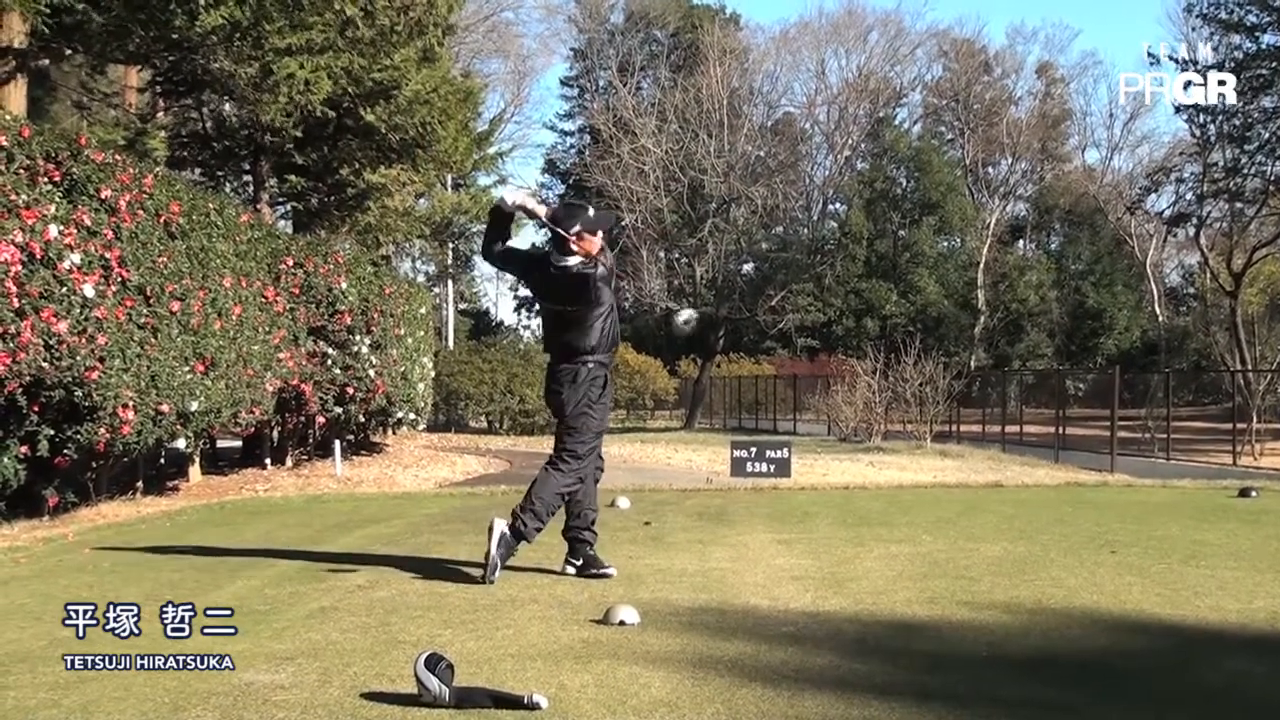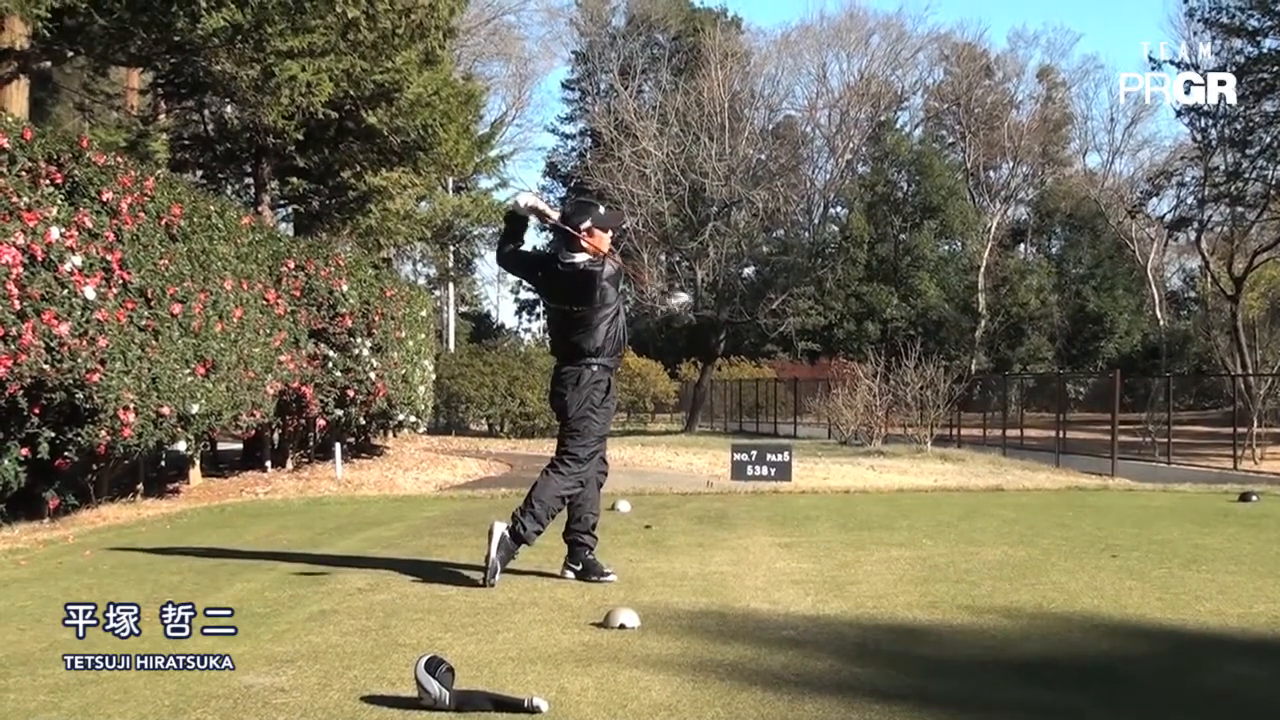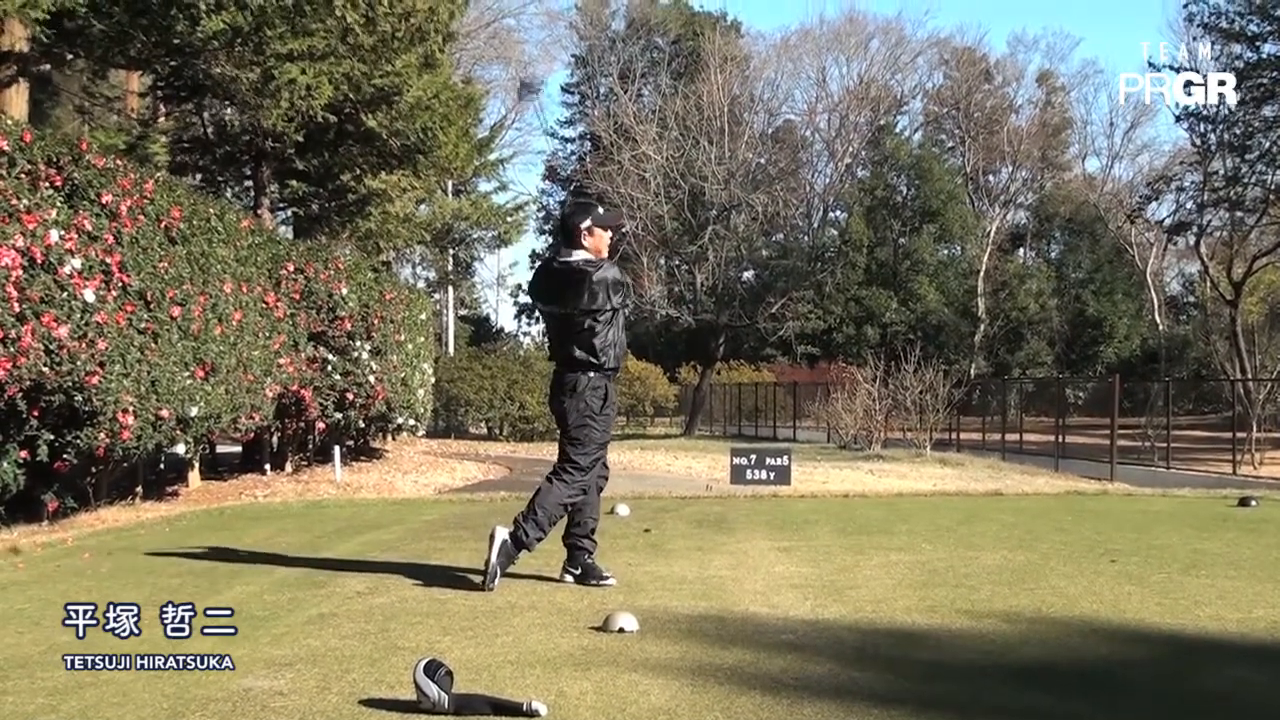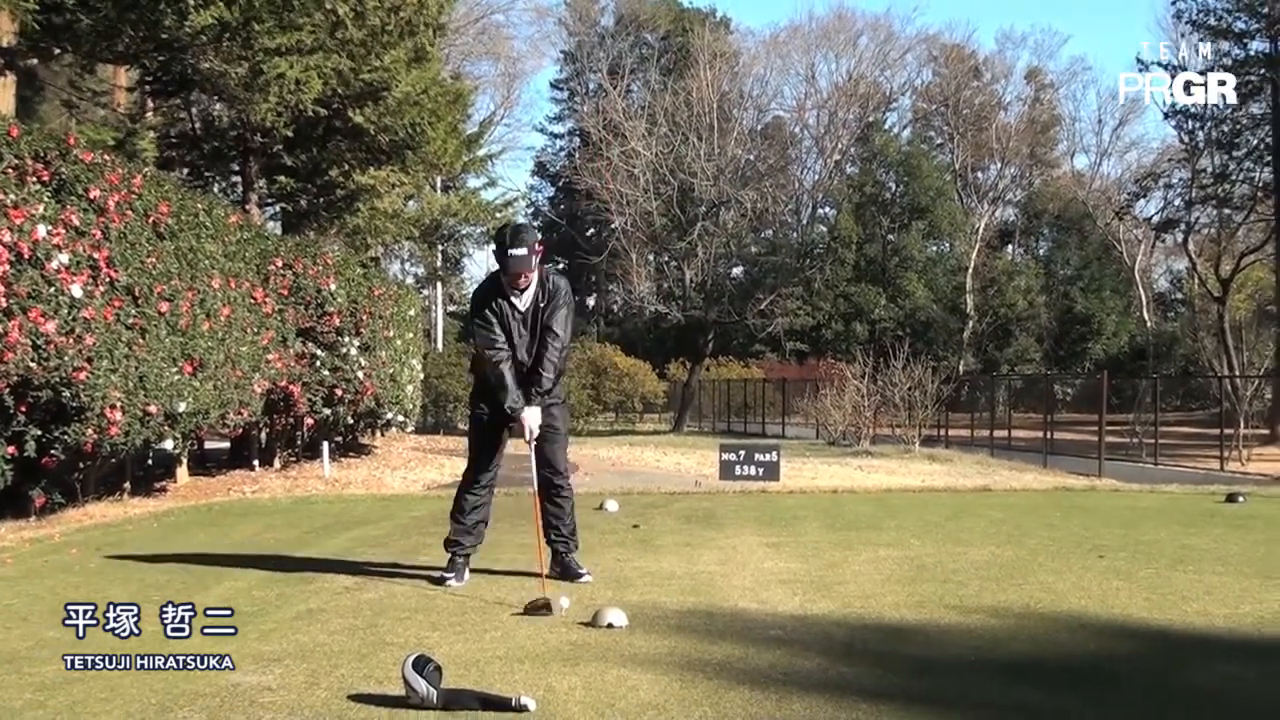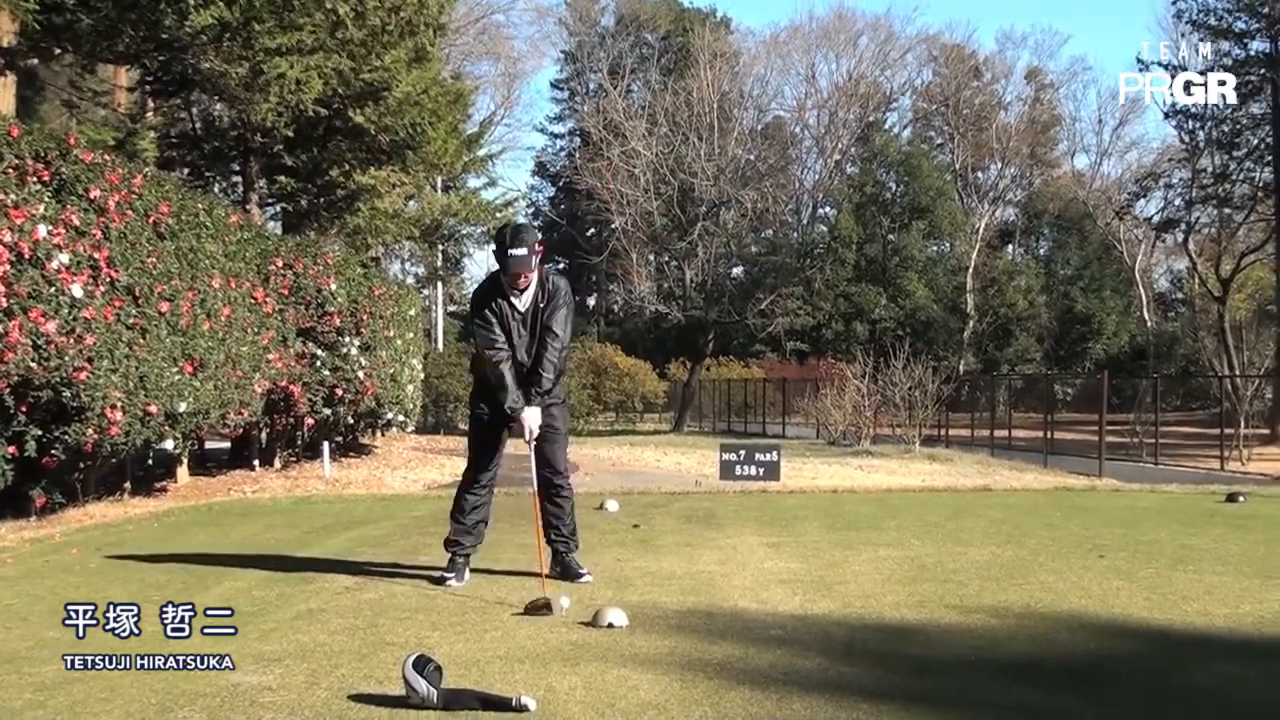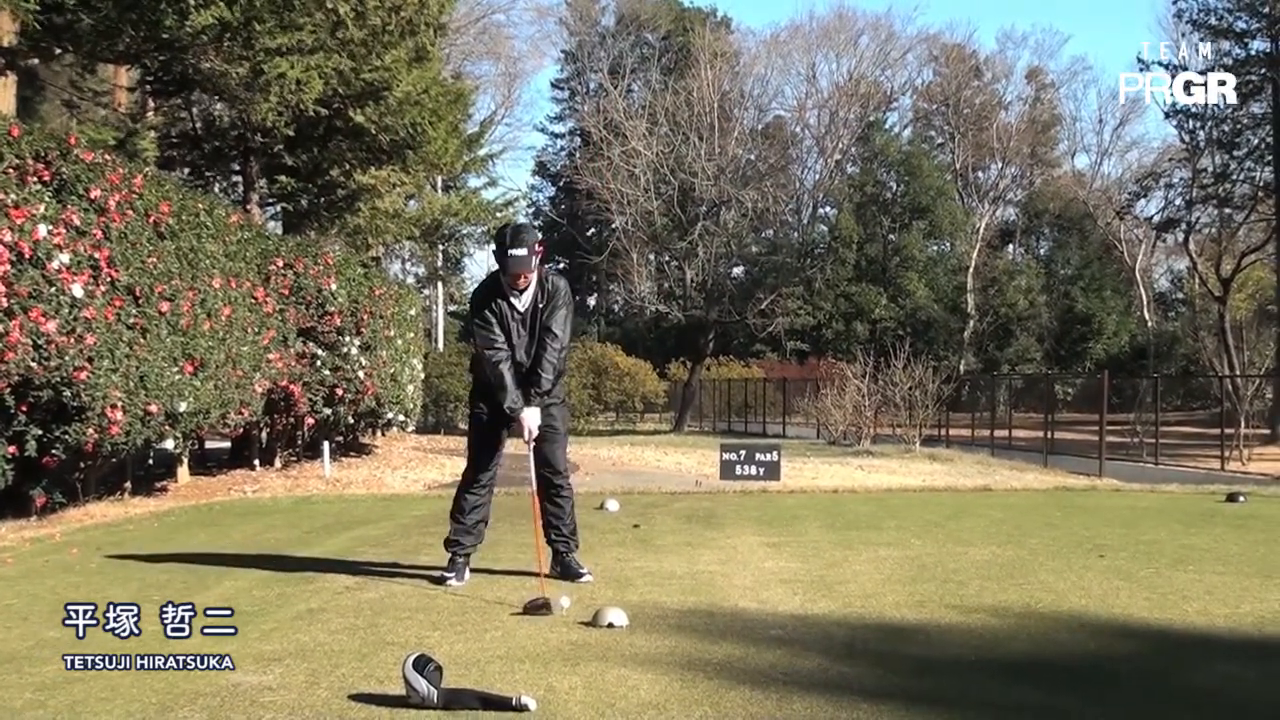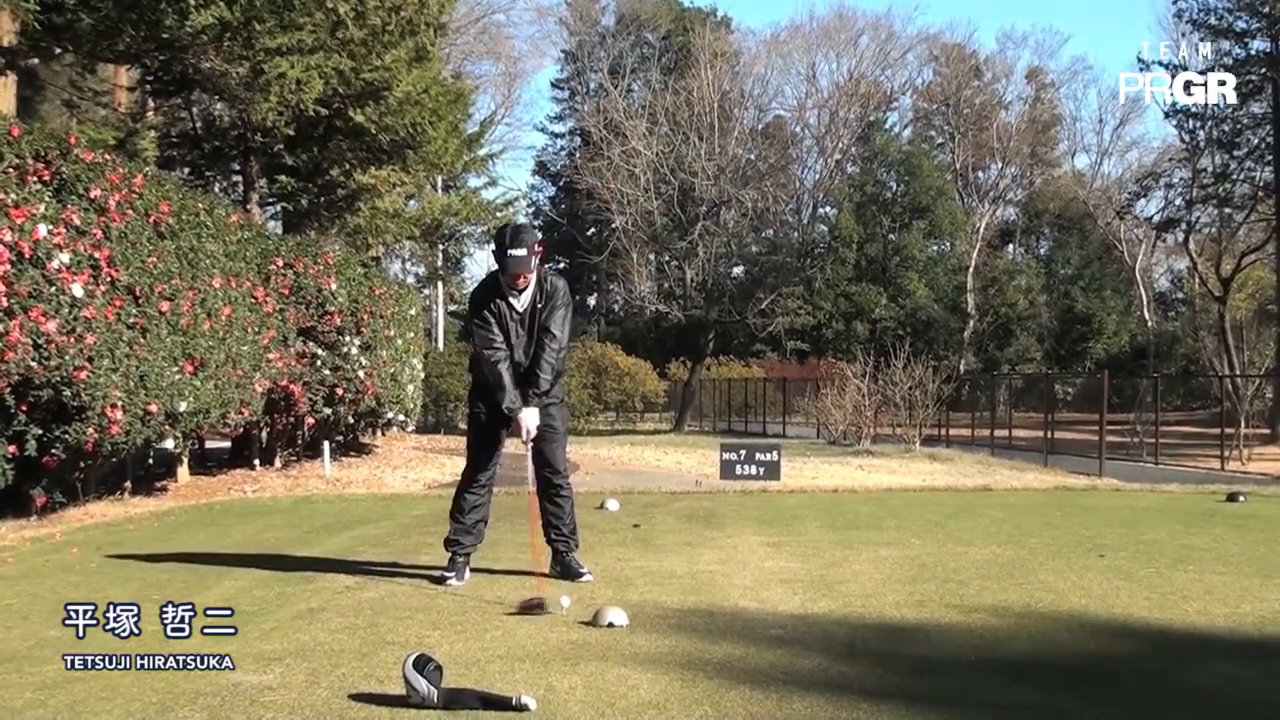
dt=0.4s
person 1, frame 1
left shoulder: (540, 266)
right shoulder: (597, 276)
left elbow: (493, 251)
right elbow: (601, 252)
left wrist: (504, 208)
right wrist: (544, 211)
left hip: (568, 374)
right hip: (587, 377)
left knee: (587, 464)
right knee: (570, 462)
left ankle: (580, 552)
right ankle: (513, 532)
person 1, frame 2
left shoulder: (548, 267)
right shoulder: (605, 275)
left elbow: (506, 255)
right elbow: (599, 258)
left wrist: (519, 213)
right wrist: (553, 214)
left hip: (573, 376)
right hip: (591, 380)
left knee: (590, 467)
right knee: (572, 464)
left ankle: (580, 555)
right ankle: (513, 535)
person 1, frame 3
left shoulder: (547, 275)
right shoulder: (604, 276)
right elbow: (622, 292)
left hip: (570, 380)
right hip: (590, 385)
left knee: (591, 472)
right knee: (575, 471)
left ankle: (579, 559)
right ankle: (514, 541)
person 1, frame 4
left shoulder: (556, 288)
right shoulder: (486, 296)
left elbow: (553, 349)
right elbow: (495, 357)
left wrist: (534, 402)
right wrist: (518, 408)
left hip: (545, 390)
right hip: (496, 391)
left knee: (555, 472)
right knee: (480, 472)
left ankle: (563, 555)
right ankle: (459, 554)
person 1, frame 5
left shoulder: (556, 289)
right shoulder: (486, 296)
left elbow: (553, 349)
right elbow: (495, 357)
left wrist: (534, 402)
right wrist: (518, 409)
left hip: (545, 391)
right hip: (495, 392)
left knee: (555, 472)
right knee: (479, 472)
left ankle: (564, 555)
right ankle: (459, 555)
person 1, frame 6
left shoulder: (556, 289)
right shoulder: (485, 296)
left elbow: (552, 349)
right elbow: (494, 357)
left wrist: (533, 403)
right wrist: (517, 409)
left hip: (544, 392)
right hip: (495, 392)
left knee: (555, 472)
right knee: (479, 472)
left ankle: (563, 554)
right ankle: (459, 554)
person 1, frame 7
left shoulder: (555, 289)
right shoulder: (484, 296)
left elbow: (551, 349)
right elbow: (493, 357)
left wrist: (532, 403)
right wrist: (515, 409)
left hip: (543, 392)
right hip: (494, 392)
left knee: (554, 471)
right knee: (478, 471)
left ankle: (564, 554)
right ankle: (459, 554)
